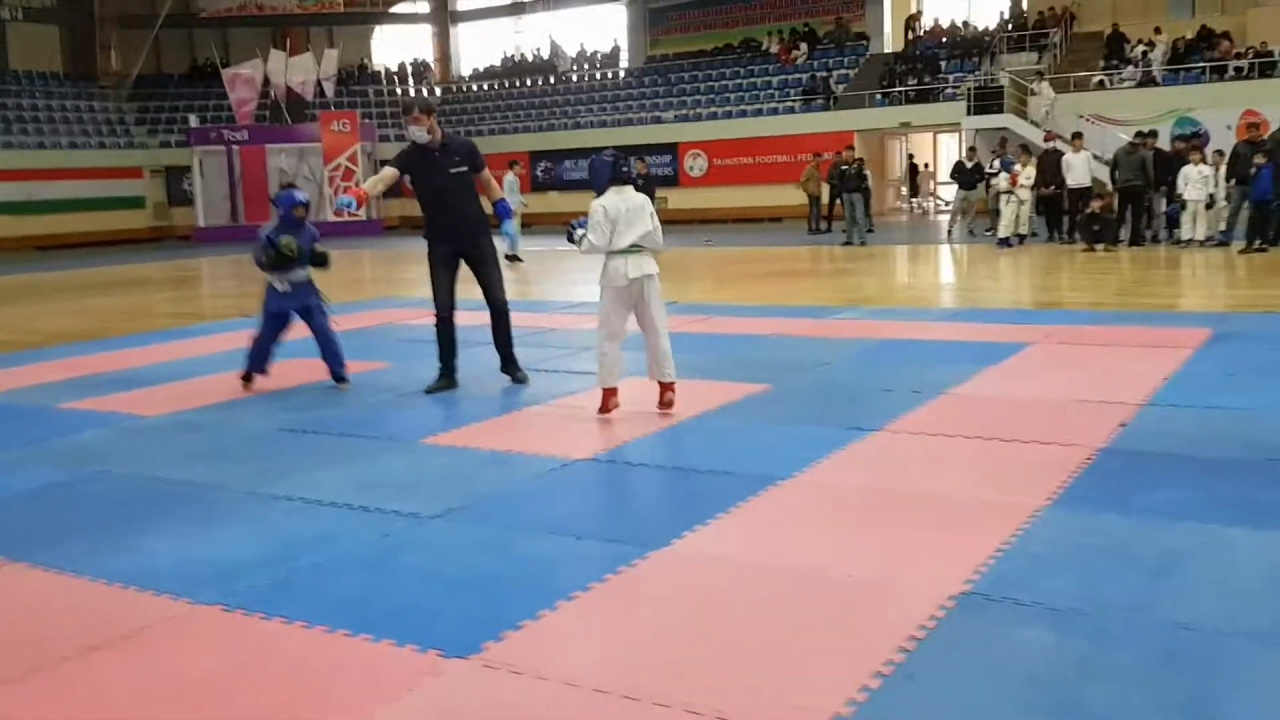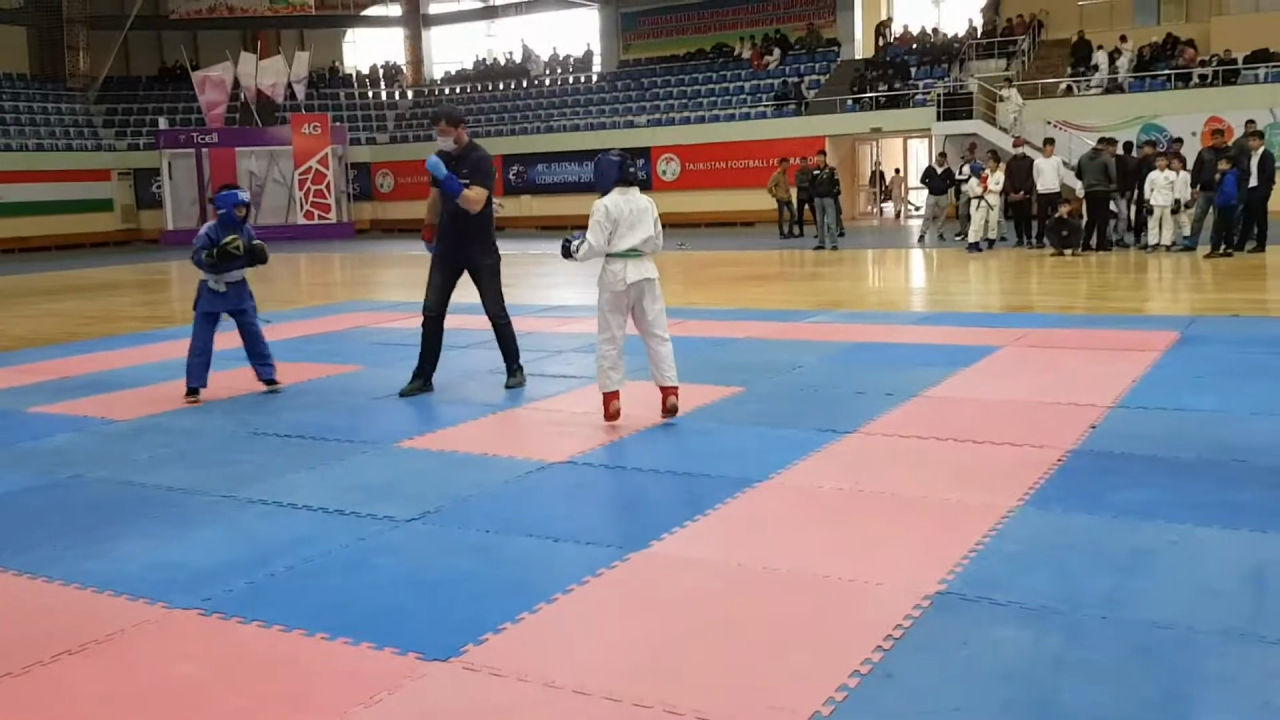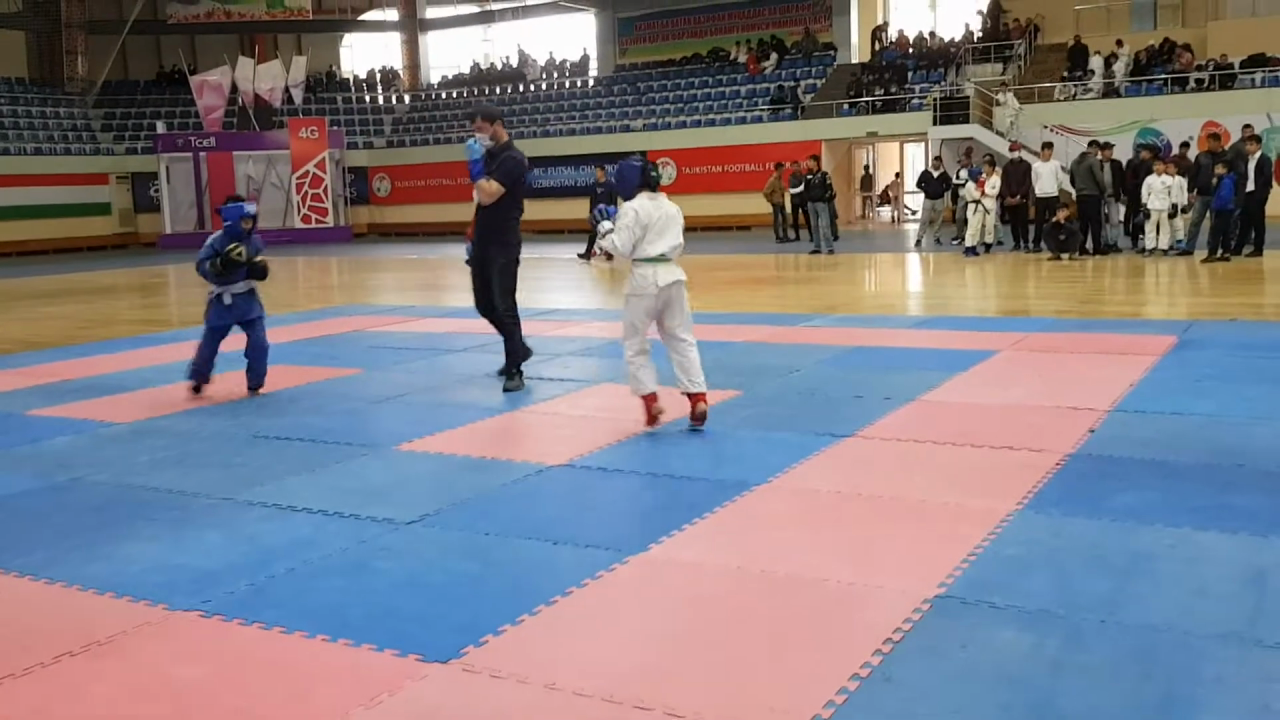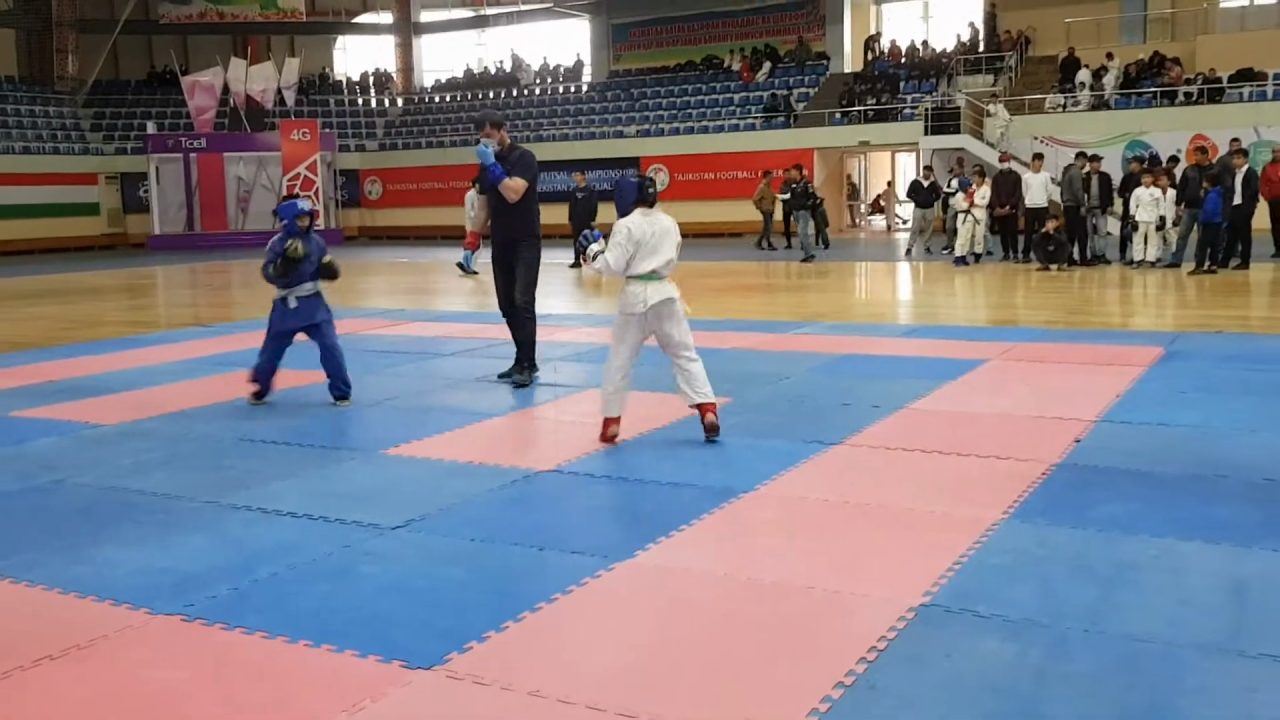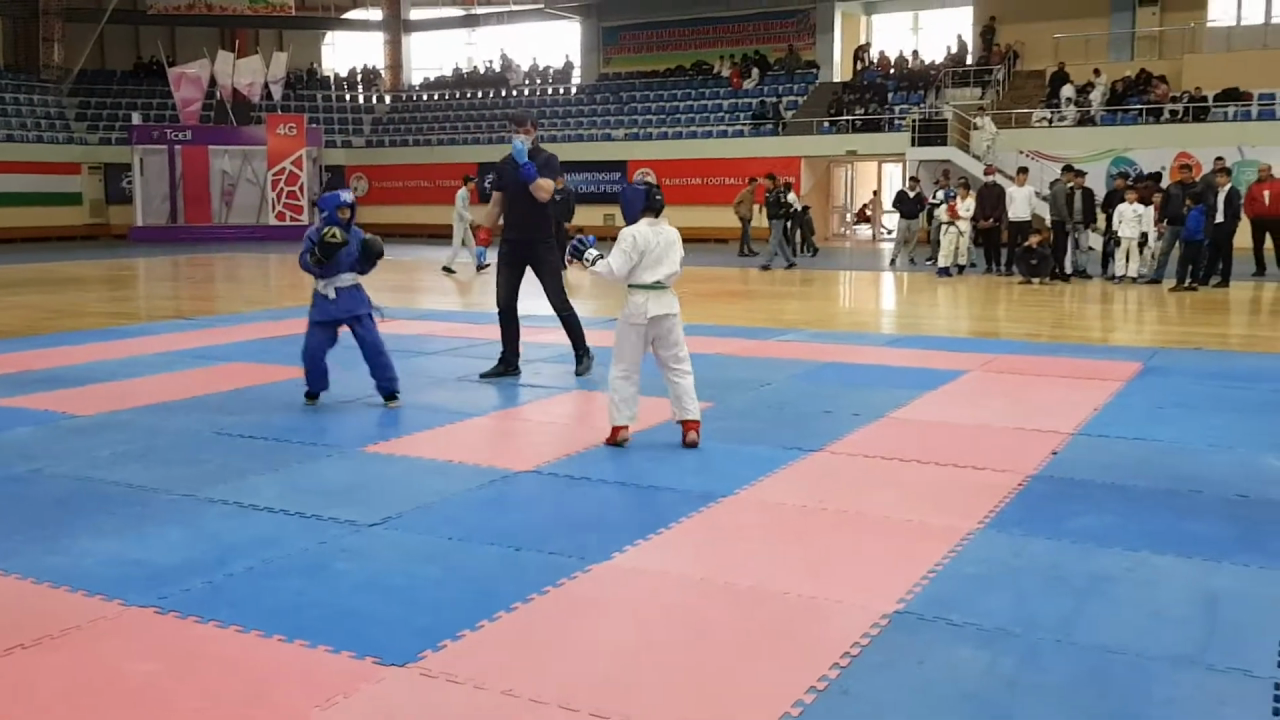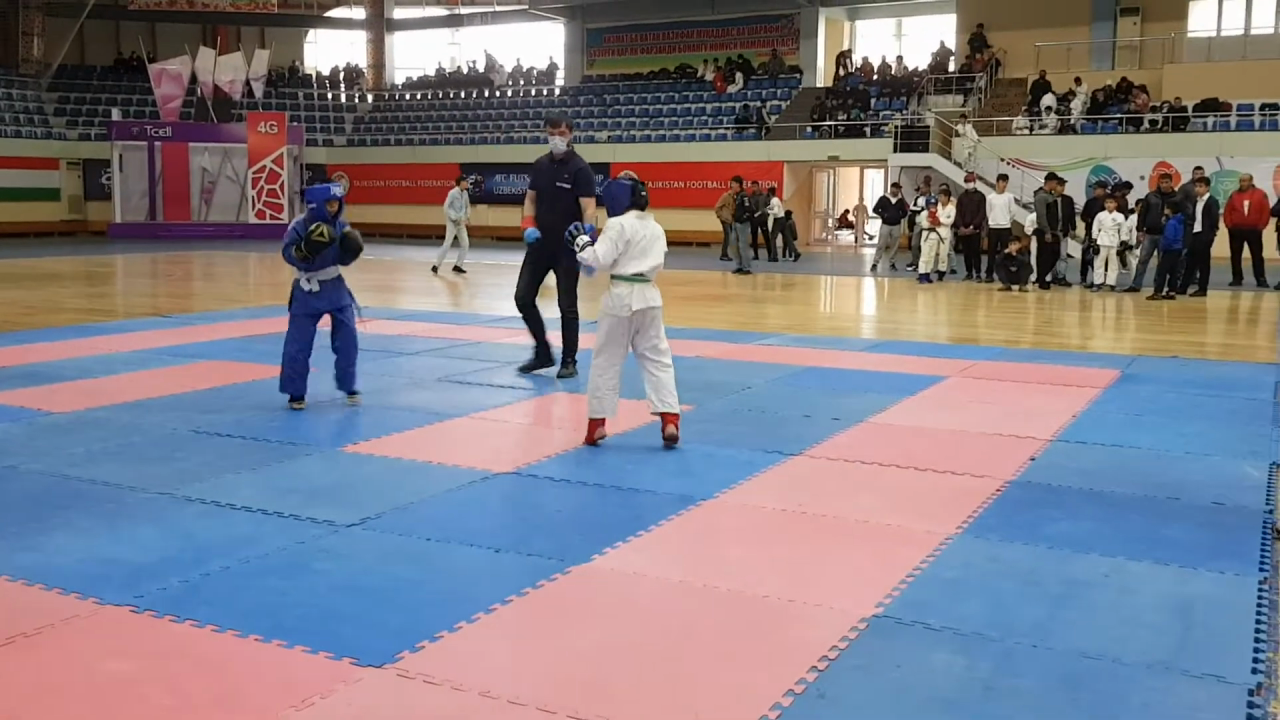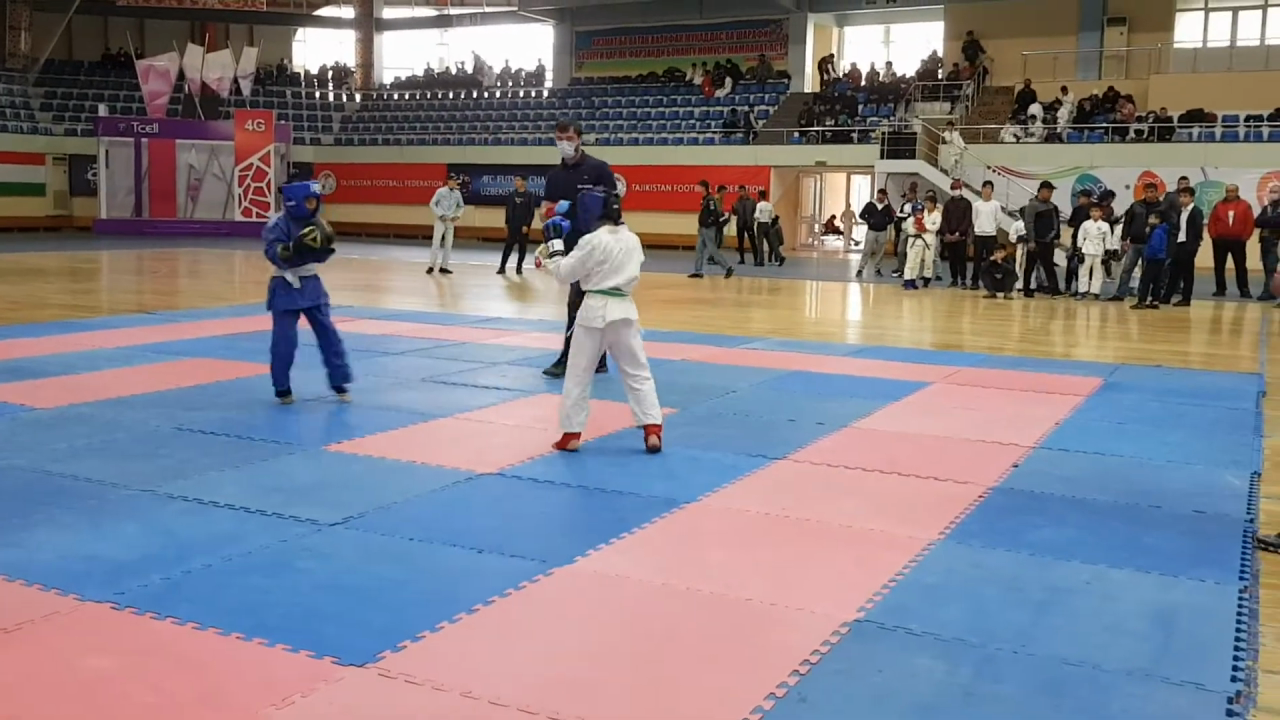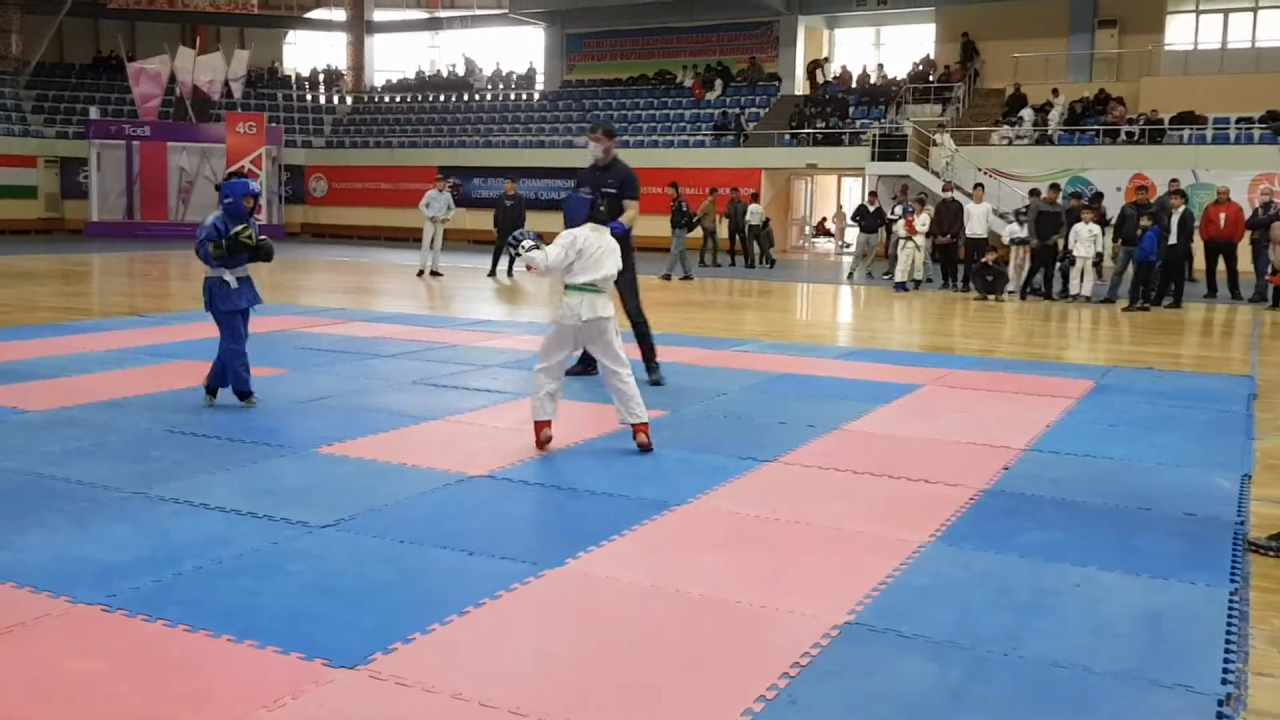
dt=0.4s
person 1, frame 1
left shoulder: (463, 146)
right shoulder: (409, 155)
left elbow: (488, 181)
right elbow: (381, 180)
left wrist: (507, 216)
right wrist: (355, 196)
left hip: (475, 236)
right hip: (440, 242)
left knee: (498, 302)
right knee: (443, 310)
left ankle: (509, 363)
right ankle: (446, 374)
person 1, frame 2
left shoulder: (480, 159)
right shoulder: (442, 158)
left elbow: (474, 204)
left wrist: (446, 177)
right wrist: (428, 234)
left hip: (480, 247)
right hip: (447, 246)
left knee: (495, 311)
right knee: (432, 312)
left ankle: (515, 369)
right ankle: (423, 377)
person 1, frame 3
left shoulder: (512, 159)
right shoulder: (488, 156)
left elbow: (486, 196)
left wrist: (474, 162)
left hip: (503, 244)
right hip: (483, 243)
left knee: (504, 308)
right knee: (484, 306)
left ankle: (514, 373)
right ankle: (518, 350)
person 1, frame 4
left shoulder: (523, 158)
right shoulder: (487, 166)
left elbow: (513, 194)
right elbow: (484, 207)
left wrist: (492, 164)
left hip: (526, 242)
right hip: (500, 244)
left knee: (524, 303)
right knee: (507, 306)
left ankle: (527, 365)
right ankle: (524, 360)
person 1, frame 5
left shoulder: (548, 160)
right shoulder: (505, 164)
left elbow: (543, 193)
right elbow: (496, 204)
left wrist: (524, 163)
left hip: (542, 243)
right hip: (511, 243)
left knee: (559, 302)
right knee: (505, 304)
left ankle: (583, 354)
right ankle: (509, 362)
person 1, frame 6
left shoulder: (580, 168)
right shoulder: (540, 165)
left elbow: (589, 210)
right wrist: (528, 225)
left hip: (567, 246)
right hip: (539, 243)
left knee: (567, 305)
right knee: (523, 299)
left ankle: (569, 361)
right ankle: (541, 352)
person 1, frame 7
left shoulder: (598, 168)
right shoulder: (554, 175)
right elbow: (544, 212)
right wrist: (555, 211)
right hip: (571, 246)
left knee: (576, 303)
right knee: (580, 304)
left ankle: (565, 361)
right ankle: (597, 360)
person 1, frame 8
left shoulder: (624, 174)
right shoulder: (585, 175)
left elbow: (632, 213)
left wrist: (609, 231)
left hip: (618, 251)
left knee: (633, 311)
left ankle: (652, 365)
right ankle: (588, 361)
person 2, frame 1
left shoulder: (601, 205)
right shoulder: (643, 201)
left elbow: (596, 245)
right elbow: (657, 240)
left wrist: (579, 235)
left hip: (617, 272)
right hip: (646, 268)
left knee: (611, 335)
right knee: (656, 332)
left ankle: (610, 396)
right ankle: (667, 389)
person 2, frame 2
left shoulder: (604, 206)
right shoulder: (648, 203)
left elbow: (595, 247)
right elbow: (656, 244)
left wrist: (575, 248)
left hip: (615, 275)
right hip: (644, 272)
left knee: (610, 339)
right knee: (658, 333)
left ankle: (612, 399)
right ankle: (669, 395)
person 2, frame 3
left shoulder: (632, 210)
right shoulder: (672, 208)
left elbow: (621, 247)
left wrist: (605, 228)
left hip: (644, 279)
right hip: (672, 276)
left knee: (636, 344)
right knee: (682, 340)
left ankle: (652, 402)
right ankle: (698, 400)
person 2, frame 4
left shoulder: (625, 227)
right shoulder: (668, 223)
left elbow: (614, 266)
left wrist: (593, 251)
left hip: (635, 296)
right hip: (665, 294)
left knee: (619, 361)
right knee: (685, 355)
left ankle: (611, 421)
right ankle: (708, 411)
person 2, frame 5
left shoulder: (631, 234)
right shoulder: (673, 234)
left elbow: (614, 270)
left wrist: (589, 255)
left hip: (638, 306)
right hip: (666, 304)
left knee: (624, 369)
right knee: (678, 367)
left ankle: (621, 427)
right ankle: (690, 427)
person 2, frame 6
left shoulder: (618, 225)
right shoulder: (656, 228)
left elbow: (599, 259)
left wrist: (581, 241)
left hip: (620, 298)
right hip: (648, 297)
left knee: (604, 361)
right knee: (658, 360)
left ankle: (597, 423)
right ankle: (669, 421)
person 2, frame 7
left shoulder: (591, 241)
right shoulder: (632, 240)
left elbow: (564, 273)
left wrist: (555, 246)
left hip: (595, 312)
right hip: (624, 310)
left knee: (578, 374)
right knee: (638, 373)
left ankle: (571, 434)
right ankle: (652, 430)
person 2, frame 8
left shoulder: (573, 236)
right shoulder: (611, 242)
left elbow: (548, 263)
left wrist: (526, 247)
left hip: (572, 308)
right hip: (601, 308)
left knee: (548, 366)
right knee: (618, 369)
left ankle: (543, 425)
right ankle: (640, 428)
person 3, frame 1
left shoulder: (309, 230)
right shoulder: (272, 232)
left elbow: (316, 256)
right elbow: (260, 259)
left wrist: (321, 257)
right wrist: (276, 257)
left hip: (304, 289)
right hip: (280, 290)
left knee: (324, 331)
right knee: (268, 335)
left ankle: (339, 373)
right ankle: (252, 370)
person 3, frame 2
left shoulder: (246, 230)
right shoulder: (209, 231)
left elbow: (249, 260)
right elbow: (198, 258)
left wrist: (257, 255)
right wrist: (219, 254)
left hip: (238, 289)
right hip: (212, 292)
left knee: (253, 334)
right knee: (202, 339)
left ankle: (267, 376)
right ankle: (193, 386)
person 3, frame 3
left shoulder: (254, 241)
right shoulder: (216, 242)
right elbow: (203, 268)
left wrist: (260, 269)
right wrist: (222, 264)
left hip: (248, 299)
right hip: (222, 301)
left knee: (258, 343)
right knee: (209, 344)
left ankle: (254, 383)
right ankle: (198, 379)
person 3, frame 4
left shoulder: (316, 241)
right shoulder: (278, 244)
left elbow: (322, 271)
right elbow: (269, 274)
left wrist: (328, 270)
right wrist: (286, 264)
left hip: (313, 302)
right hip: (287, 305)
left knee: (330, 347)
right knee: (273, 349)
left ankle: (341, 392)
right ankle: (262, 387)
person 3, frame 5
left shoulder: (355, 233)
right shoulder: (314, 234)
left elbow: (363, 268)
right elbow: (307, 264)
left wrist: (372, 256)
right wrist: (320, 252)
left hip: (354, 295)
right hip: (326, 298)
left knee: (372, 343)
right knee: (314, 347)
left ankle: (389, 390)
right ankle: (315, 388)
person 3, frame 6
left shoulder: (340, 224)
right shoulder: (300, 226)
left elbow: (343, 259)
right elbow: (290, 255)
left wrist: (351, 249)
right wrist: (308, 247)
left hip: (334, 286)
right hip: (307, 290)
left knee: (347, 337)
right knee: (299, 341)
left ankle: (348, 386)
right ankle: (295, 393)
person 3, frame 7
left shoulder: (313, 223)
right shoulder: (278, 224)
left elbow: (319, 256)
right elbow: (274, 253)
left wrist: (325, 243)
right wrist: (297, 246)
left hip: (310, 285)
right hip: (286, 288)
left knee: (328, 334)
right knee: (285, 338)
left ankle: (339, 382)
right ankle: (282, 387)
person 3, frame 8
left shoulder: (249, 223)
right shoulder: (215, 222)
right elbow: (204, 252)
left wrist: (259, 252)
right wrist: (228, 245)
left hip: (242, 285)
right hip: (220, 287)
left knee: (236, 338)
right knee: (235, 340)
left ankle: (214, 384)
right ankle: (243, 390)
